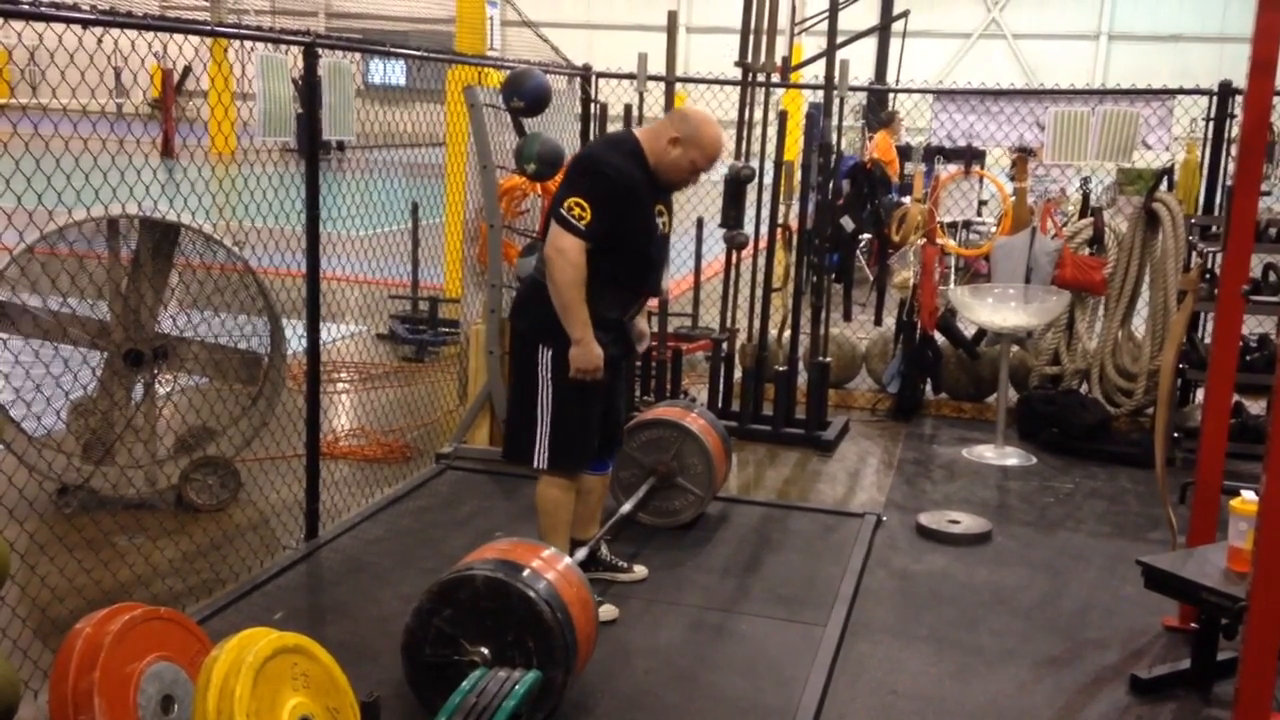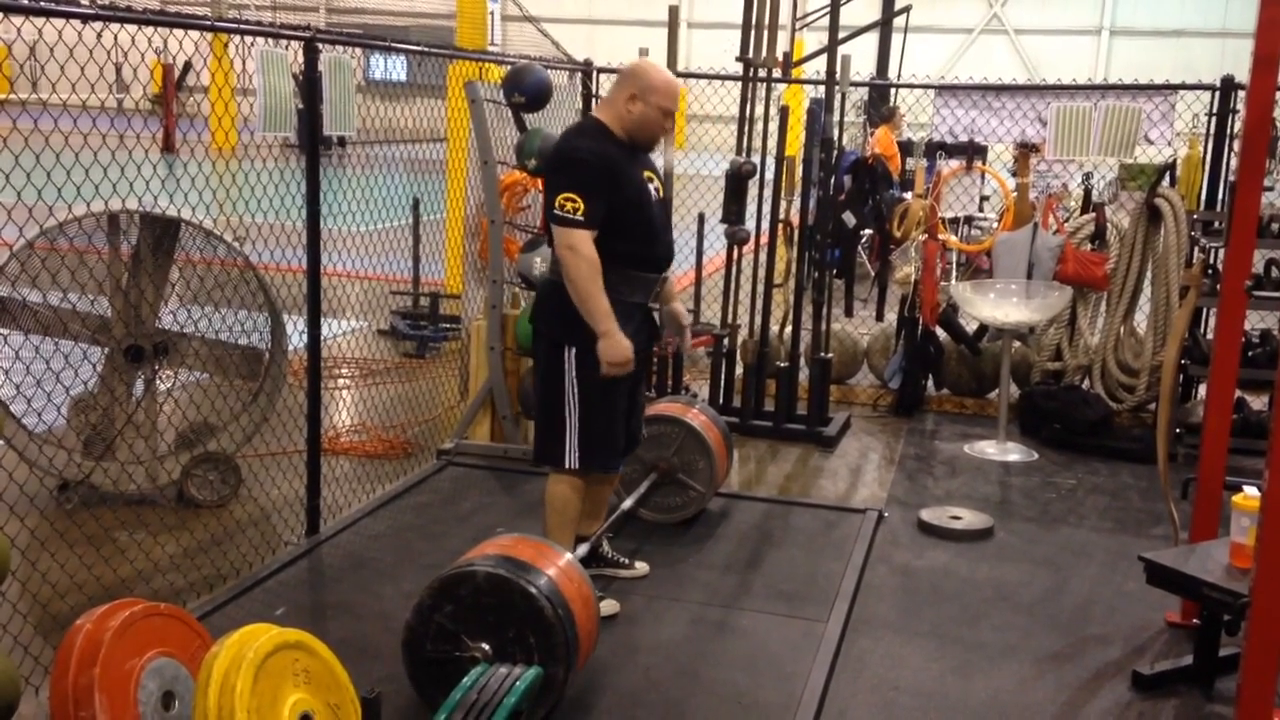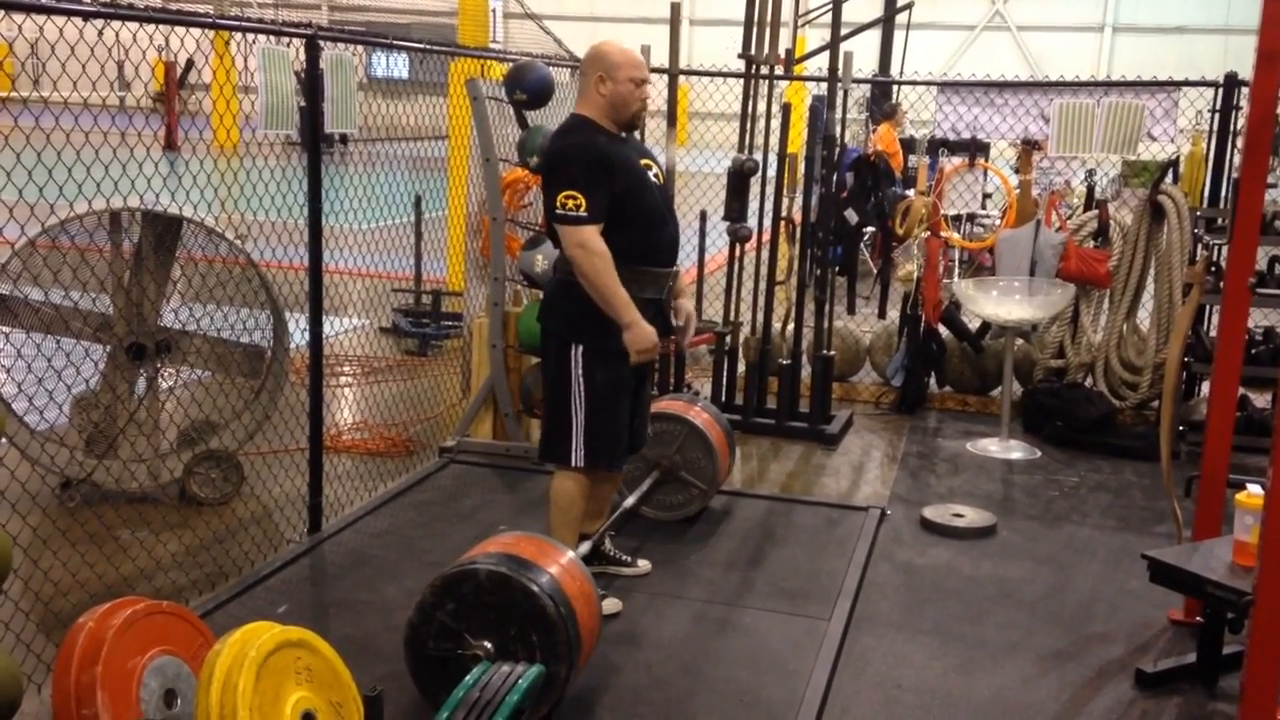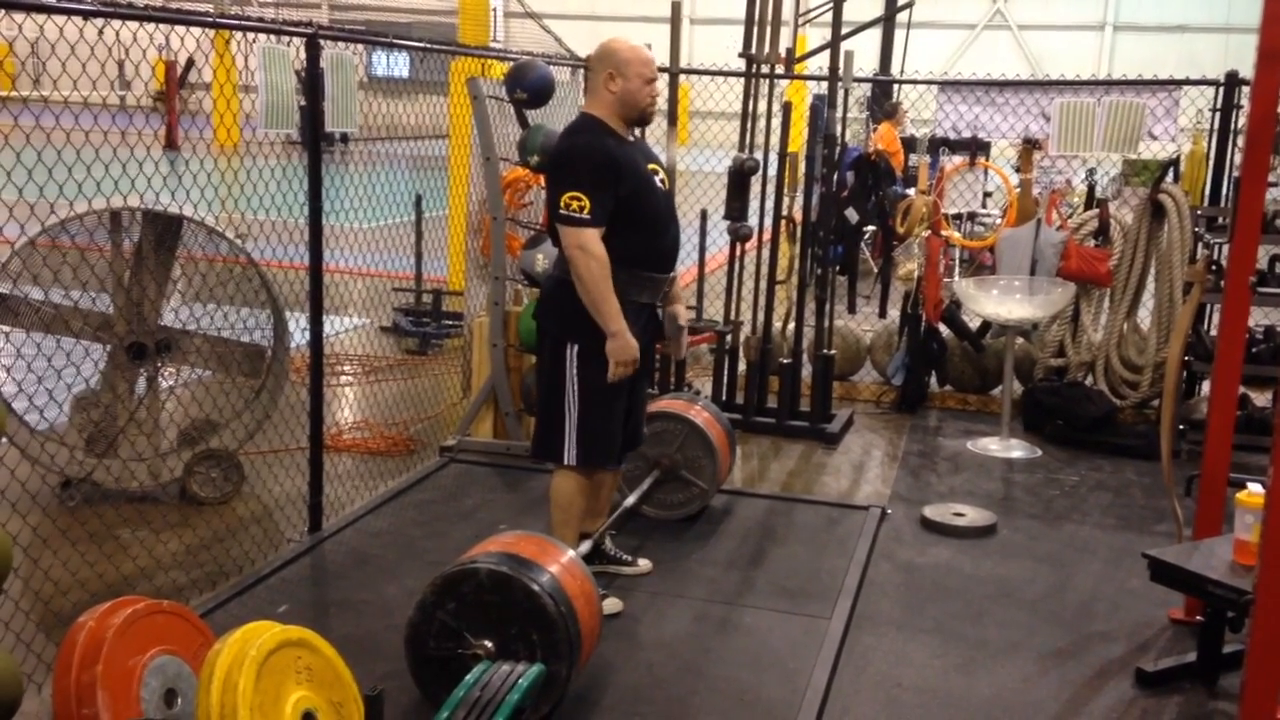
dt=0.4s
person 1, frame 1
left shoulder: (652, 175)
right shoulder: (606, 168)
right elbow: (563, 250)
left wrist: (636, 316)
right wrist: (579, 339)
left hip: (605, 328)
right hip: (561, 331)
left knee: (600, 448)
right knee: (563, 457)
left ankle: (587, 552)
person 1, frame 2
left shoulder: (633, 151)
right shoulder: (583, 154)
right elbow: (574, 248)
left wrist: (669, 299)
right wrist: (607, 332)
left hip: (628, 317)
right hip: (584, 326)
left knee: (613, 446)
right knee: (576, 455)
left ankle: (589, 546)
person 1, frame 3
left shoulder: (625, 143)
right shoulder: (577, 149)
left elbow: (650, 232)
right elbow: (582, 245)
left wrist: (677, 293)
right wrist: (631, 321)
left hip: (633, 315)
right hip: (593, 321)
left knee: (616, 445)
right knee: (580, 453)
left ankle: (592, 545)
person 1, frame 4
left shoulder: (631, 145)
right shoulder: (585, 149)
right elbow: (582, 246)
left wrist: (672, 300)
right wrist: (614, 331)
left hip: (630, 315)
right hip: (590, 322)
left knee: (614, 443)
right knee: (579, 450)
left ankle: (594, 544)
